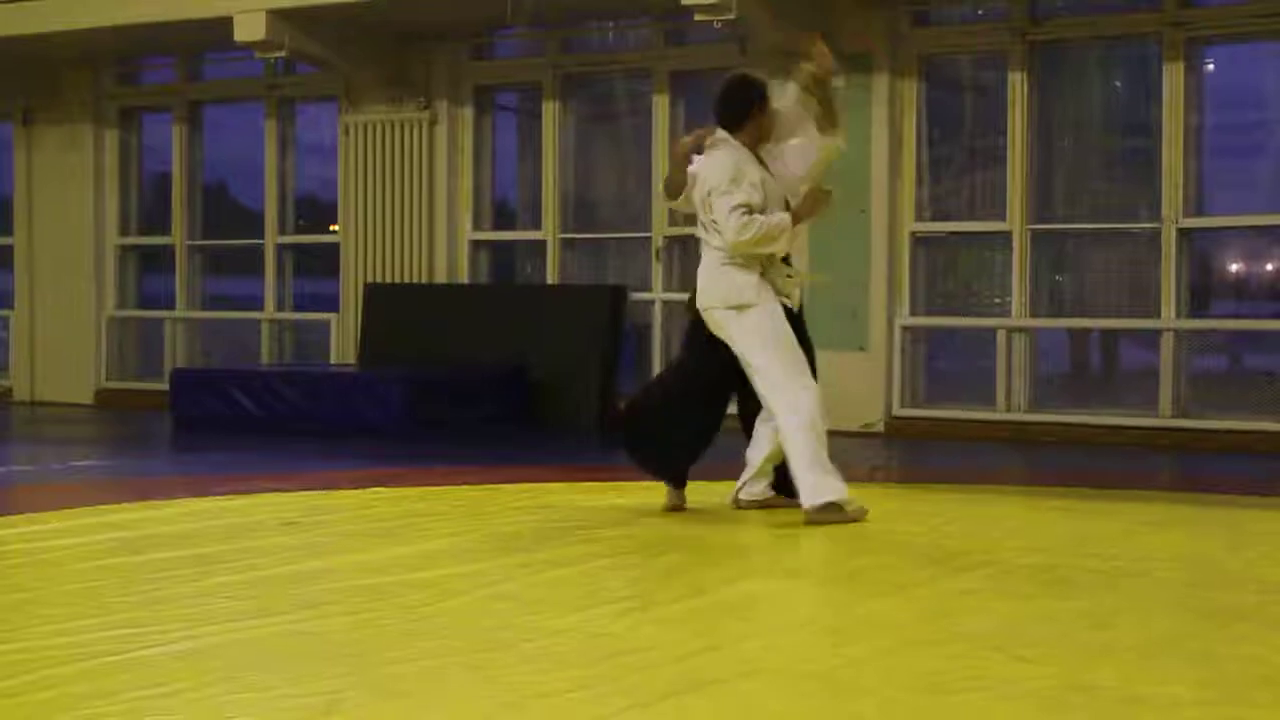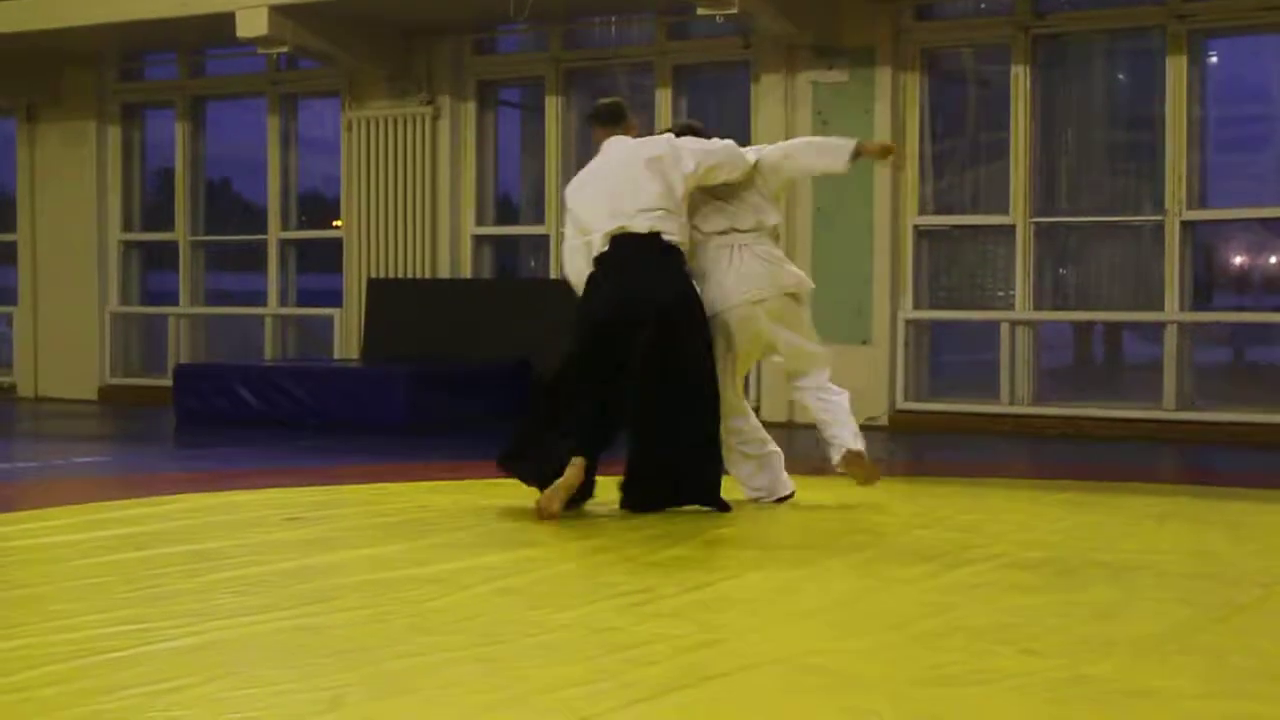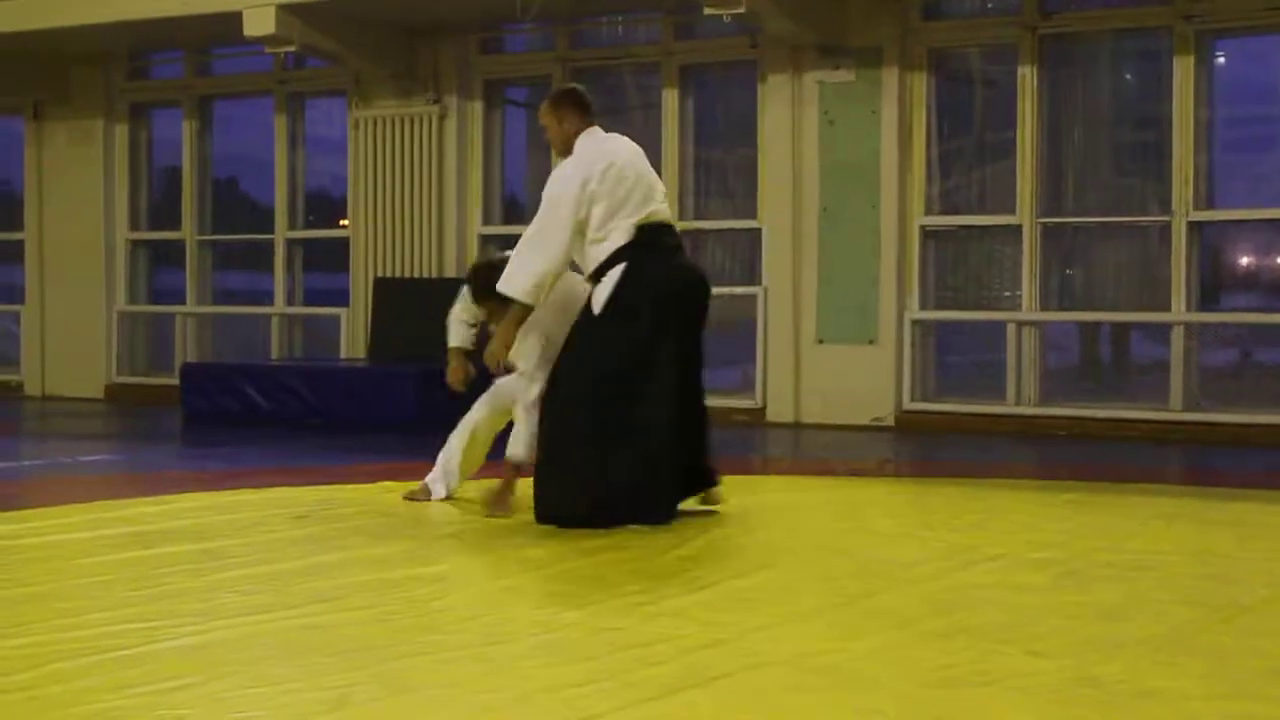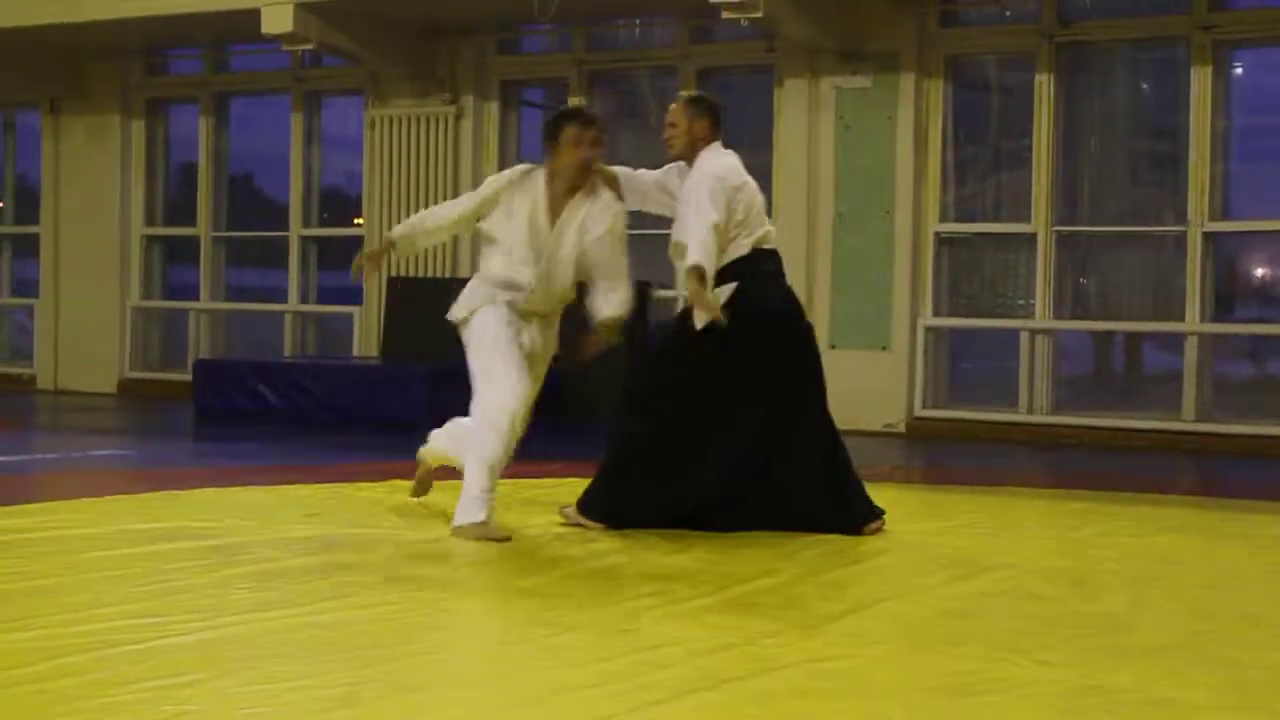
dt=0.5s
person 1, frame 1
left shoulder: (786, 157)
left elbow: (825, 130)
right elbow: (677, 194)
left wrist: (819, 82)
right wrist: (681, 161)
right knee: (697, 379)
left ankle: (782, 484)
right ankle: (675, 479)
person 1, frame 2
left shoulder: (578, 184)
right shoulder: (664, 151)
left elbow: (575, 263)
right elbow: (736, 160)
right wrist: (692, 179)
left hip: (607, 286)
right hip: (660, 282)
left knee: (591, 385)
right knee: (680, 390)
left ankle: (572, 473)
right ankle: (645, 492)
person 1, frame 3
left shoulder: (575, 170)
right shoulder: (626, 149)
left elbow: (544, 248)
left wrist: (510, 324)
left hip: (634, 282)
right hip: (674, 273)
left knee: (588, 390)
right knee: (666, 384)
left ankle: (582, 503)
right ankle: (693, 479)
person 1, frame 4
left shoulder: (714, 173)
right shoulder: (692, 172)
left elbow: (698, 231)
right elbow: (641, 184)
left wrist: (698, 286)
left hip: (740, 302)
right hip: (769, 301)
left knee: (665, 397)
right knee: (792, 410)
left ankle: (607, 507)
right ankle: (852, 513)
person 2, frame 1
left shoulder: (744, 149)
right shoulder: (721, 161)
right elbow: (737, 232)
right wrist: (796, 214)
left hip: (751, 286)
right hip: (735, 288)
left knee: (782, 394)
right knee: (796, 389)
left ankle: (752, 488)
right ankle: (822, 497)
person 2, frame 2
right shoulder: (748, 163)
right elbow: (801, 152)
right wrist: (860, 149)
left hip: (723, 298)
right hip: (772, 281)
left knee: (725, 402)
right knee: (811, 375)
left ankle: (769, 484)
right ankle: (849, 447)
person 2, frame 3
left shoulder: (537, 321)
right shoulder: (497, 277)
left elbow: (535, 400)
right elbow: (465, 311)
left wrist: (510, 477)
right wrist: (457, 353)
left knee: (496, 406)
left ankle: (442, 481)
person 2, frame 4
left shoulder: (606, 209)
right shoulder: (515, 182)
left elbow: (613, 282)
right elbow: (451, 213)
left wrist: (610, 323)
right wrist: (390, 243)
left hip: (538, 324)
right hip: (491, 306)
left knee: (497, 426)
right knee: (505, 399)
left ankle: (436, 449)
right ankle: (473, 515)
